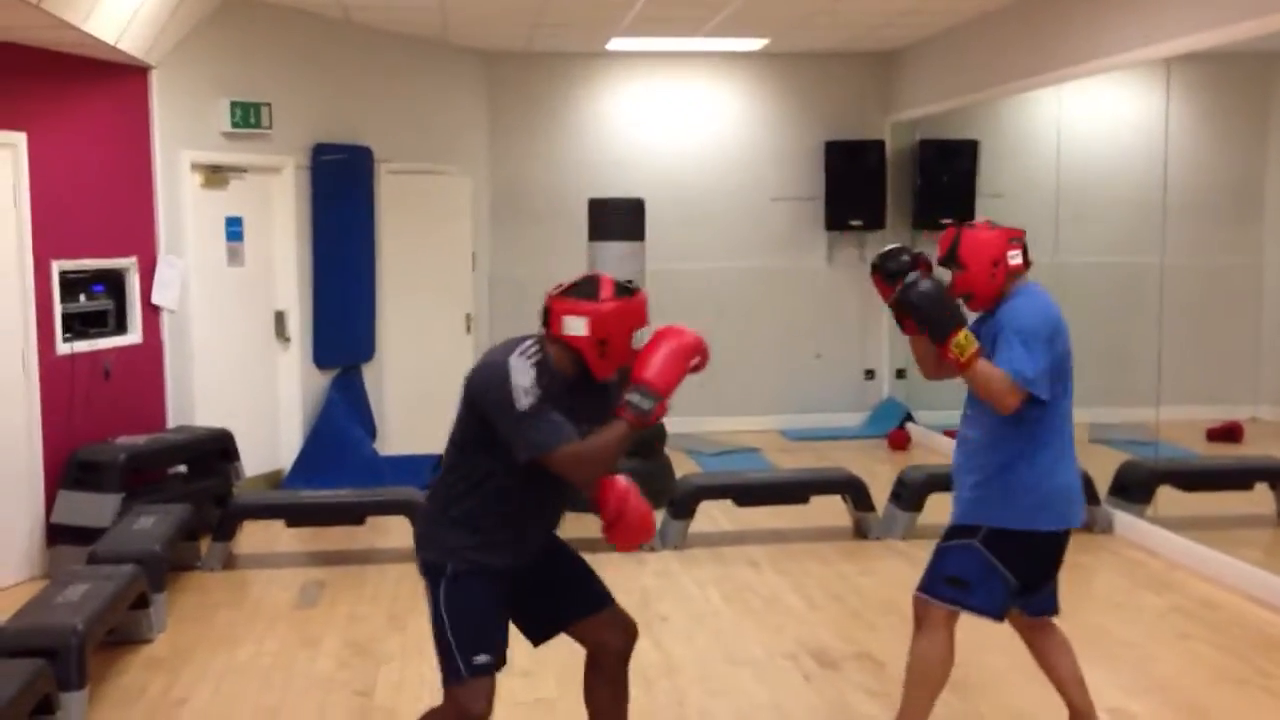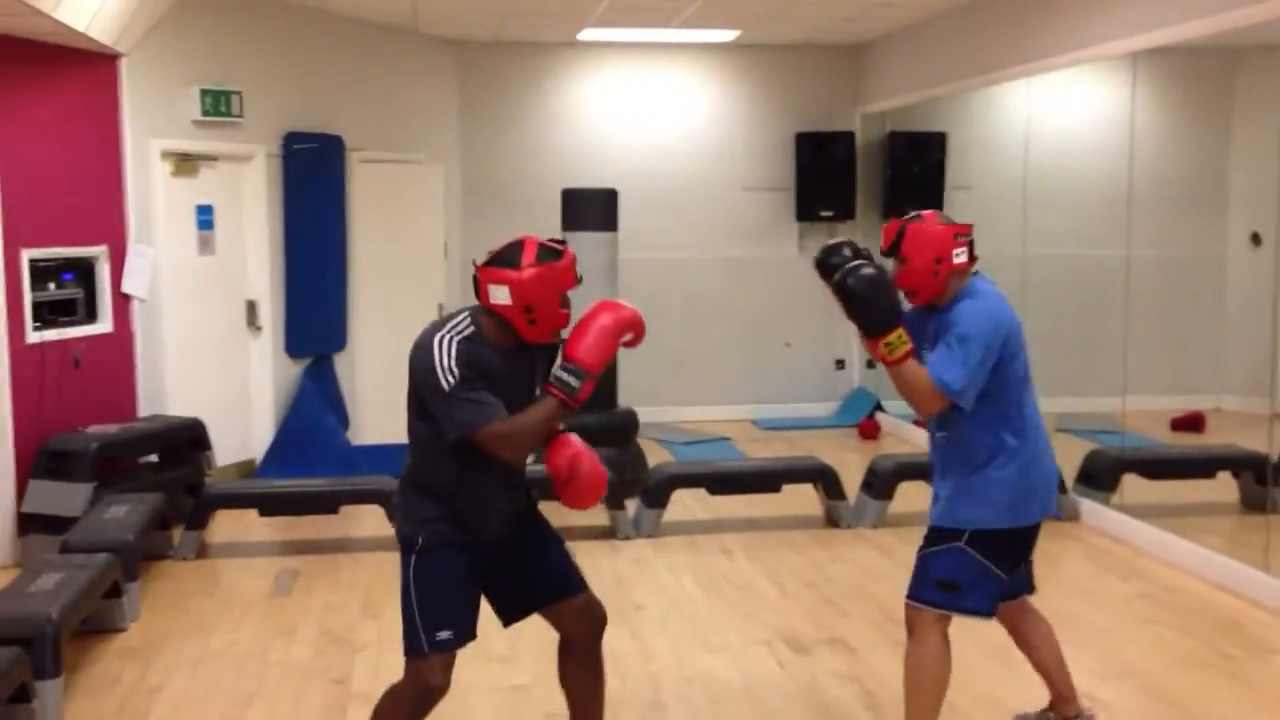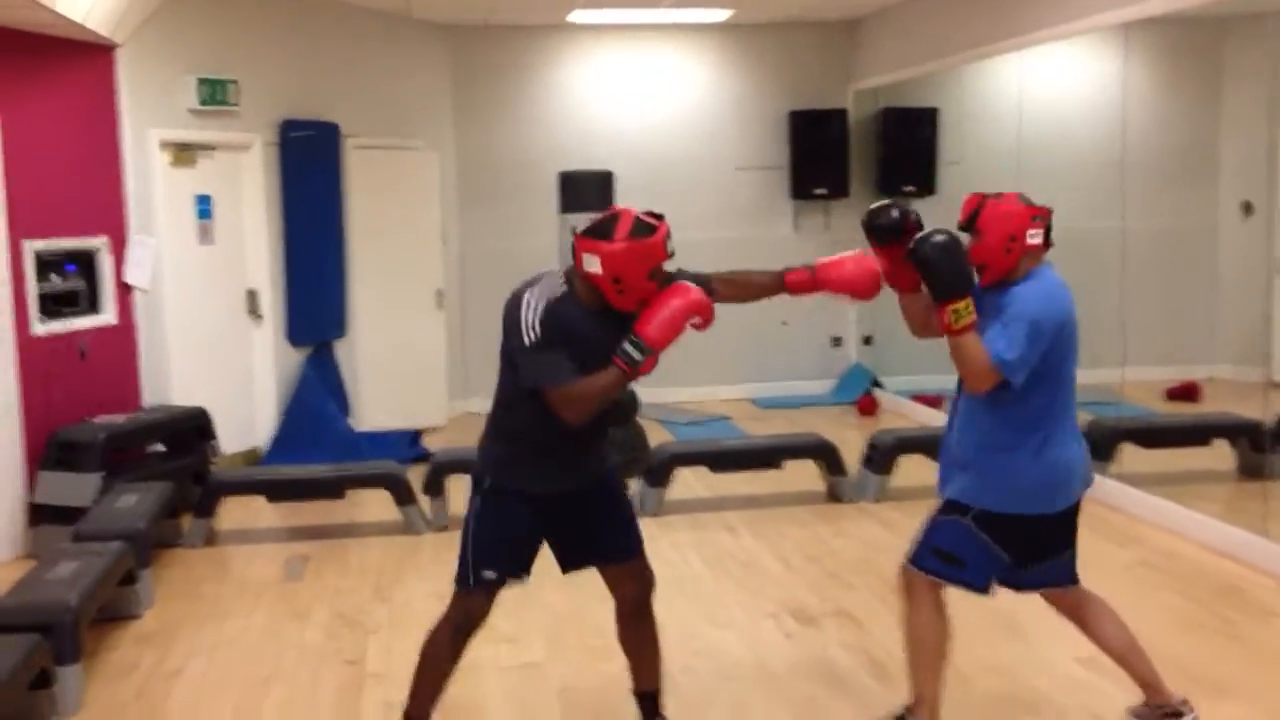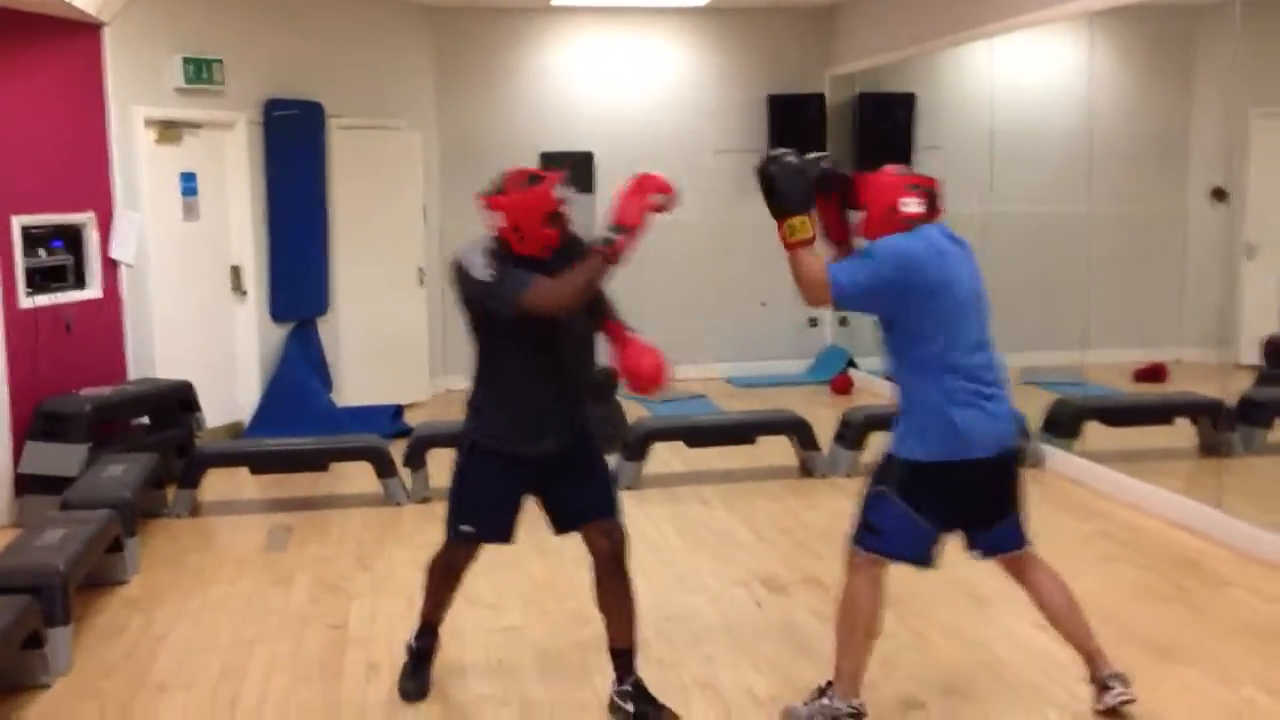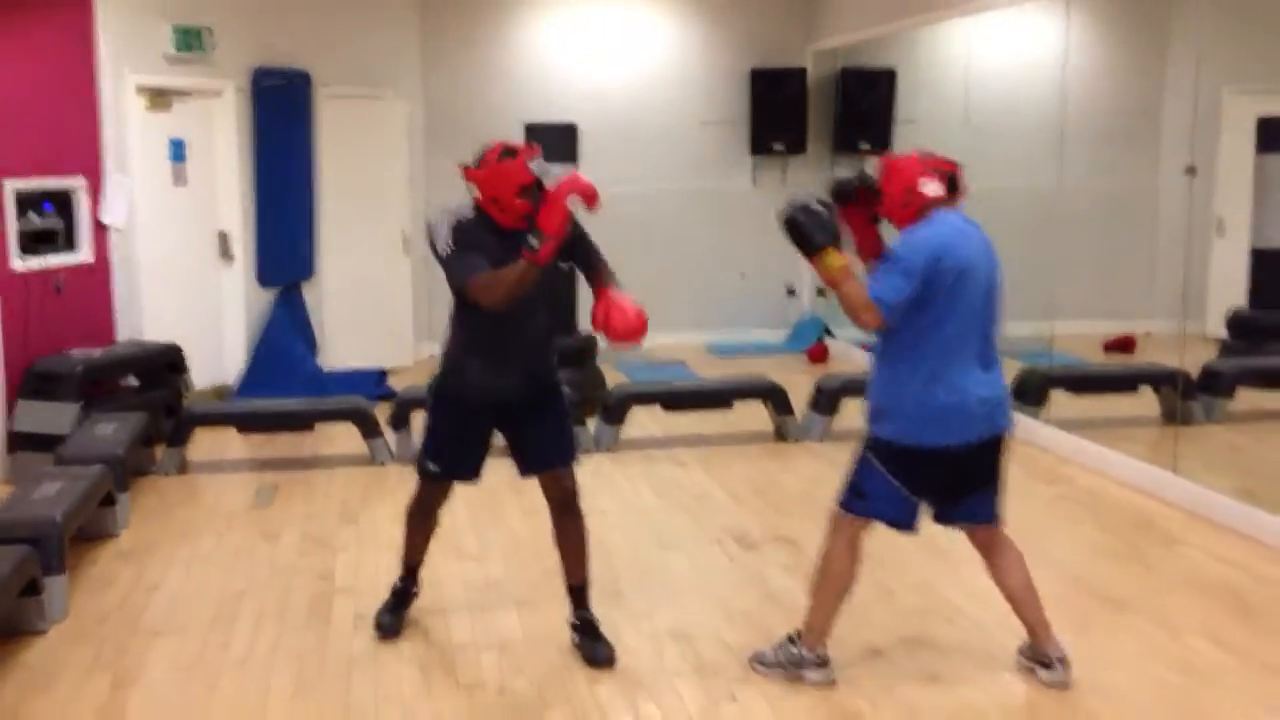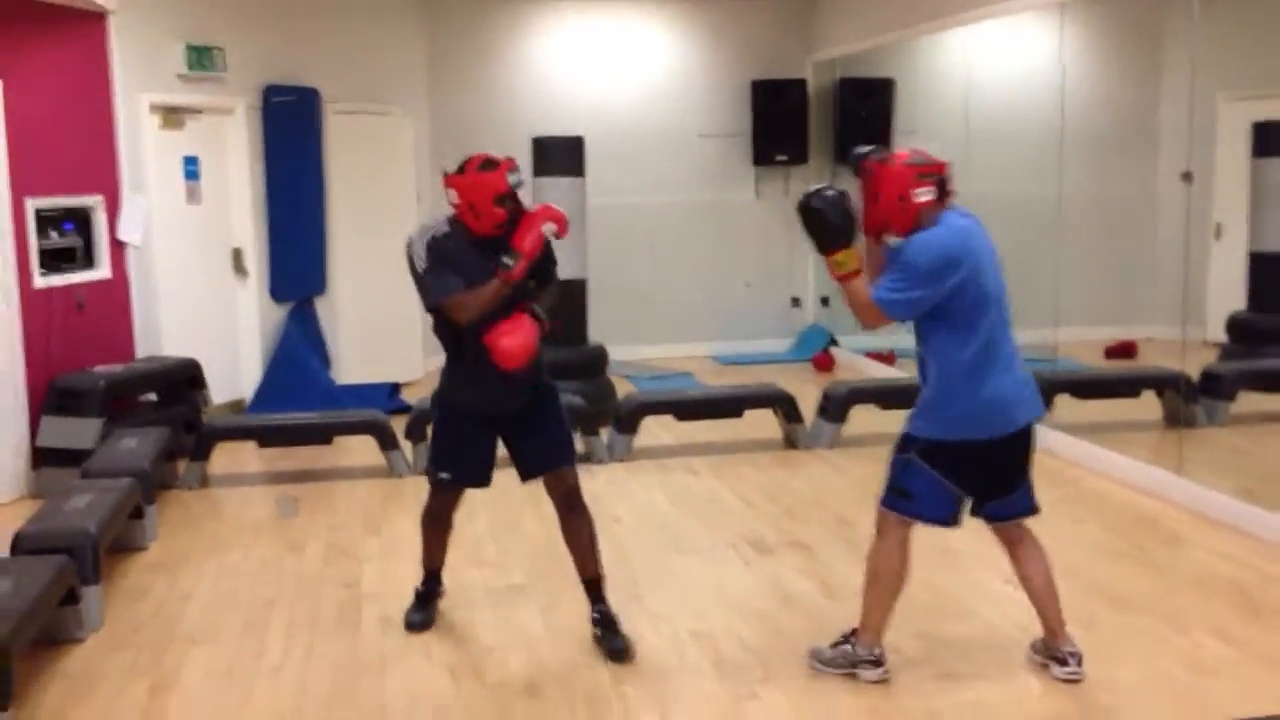
dt=0.4s
person 1, frame 1
left shoulder: (1027, 313)
right shoulder: (1006, 312)
left elbow: (1007, 396)
right elbow: (935, 369)
left wrist: (955, 334)
right wrist: (910, 313)
left hip: (1011, 500)
right hip: (1040, 498)
left knee: (933, 611)
right knee: (1031, 619)
person 1, frame 2
left shoulder: (979, 318)
right shoulder: (941, 305)
left elbow: (929, 400)
right elbow: (886, 350)
left wrist: (883, 329)
right wrist: (860, 304)
left hip: (990, 494)
right hip: (1006, 488)
left knee: (925, 616)
right knee: (1008, 603)
person 1, frame 3
left shoulder: (1035, 302)
right shoulder: (1012, 291)
left elbow: (978, 376)
right elbow: (923, 325)
left wrist: (956, 297)
right wrist: (900, 259)
left hip: (1001, 482)
right hip: (1050, 475)
left knee: (920, 581)
right knee: (1067, 595)
person 1, frame 4
left shoulder: (900, 255)
right shoulder: (948, 246)
left elbow: (816, 290)
right elbow: (856, 274)
left wrist: (794, 217)
right wrist: (829, 213)
left hip: (935, 444)
right hip: (993, 436)
left knee: (865, 561)
right knee: (1017, 560)
person 1, frame 5
left shoulder: (926, 243)
right shoulder: (971, 237)
left elbow: (869, 314)
left wrist: (826, 252)
left hip: (918, 422)
right hip: (981, 414)
left knee: (848, 525)
right knee: (986, 532)
left ankle: (809, 649)
right ankle: (1047, 650)
person 1, frame 6
left shoulder: (936, 247)
right shoulder: (956, 228)
left elbow: (870, 312)
right elbow: (884, 276)
left wrist: (835, 248)
right wrist: (858, 231)
left hip: (956, 414)
right hip: (1010, 408)
left knee: (893, 522)
right knee: (1012, 527)
left ankle: (866, 648)
right ankle: (1061, 647)
person 2, frame 1
left shoulder: (585, 373)
right shoulder: (510, 374)
right elbow: (576, 466)
left wrist: (608, 484)
right wrist: (647, 395)
left hip: (529, 544)
right hip: (465, 553)
left knee: (615, 637)
person 2, frame 2
left shoulder: (534, 338)
right shoulder: (445, 351)
right elbow: (509, 444)
left wrist: (559, 442)
right wrist: (578, 371)
left hip: (509, 516)
right hip: (442, 529)
left knee: (586, 620)
right knee: (428, 677)
person 2, frame 3
left shoulder: (633, 293)
right shoulder: (535, 307)
left elbow: (717, 288)
right elbow: (573, 407)
left wrist: (807, 276)
right wrist: (641, 348)
left hip: (585, 472)
right hip: (514, 477)
left knee: (635, 587)
right knee: (470, 607)
person 2, frame 4
left shoulder: (569, 248)
right shoulder: (480, 265)
left elbow: (590, 303)
right elbow: (555, 300)
left wrist: (624, 340)
right wrist: (620, 234)
left hip: (568, 432)
right hip: (498, 440)
left knee: (610, 547)
right knee: (458, 551)
right ankle: (423, 644)
person 2, frame 5
left shoulder: (551, 214)
right shoulder: (455, 230)
left elbow: (590, 260)
right elbow: (492, 295)
left wrist: (610, 296)
right wrist: (544, 238)
left hip: (535, 382)
right hip: (468, 385)
left knee: (564, 494)
right knee: (431, 491)
left ankle: (583, 618)
right ankle: (405, 587)
person 2, frame 6
left shoulder: (526, 228)
right shoulder: (432, 246)
left elbow: (546, 286)
right elbow: (464, 313)
left wrist: (532, 316)
right wrist: (517, 258)
left hip: (528, 388)
right hip: (465, 397)
left knee: (567, 491)
right knee: (442, 499)
left ankle: (601, 611)
right ankle: (430, 587)
